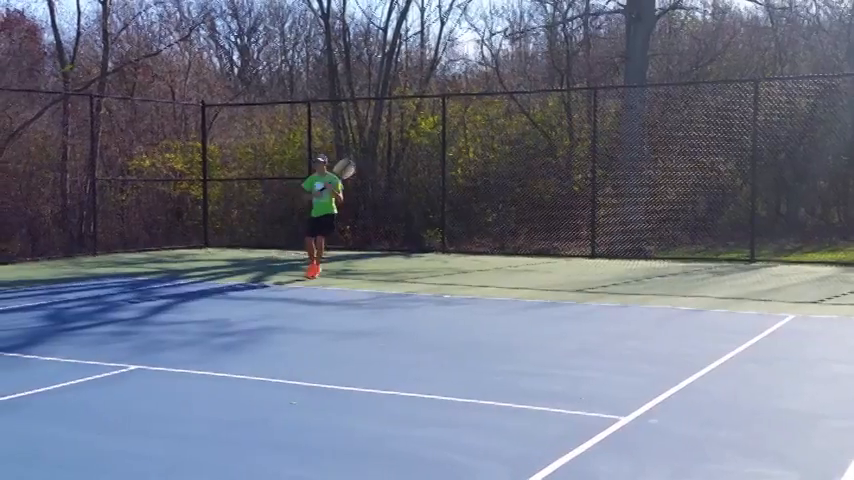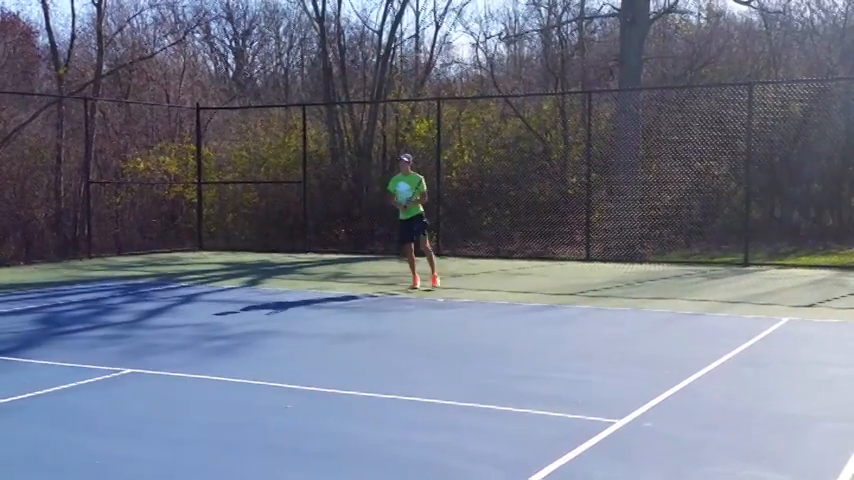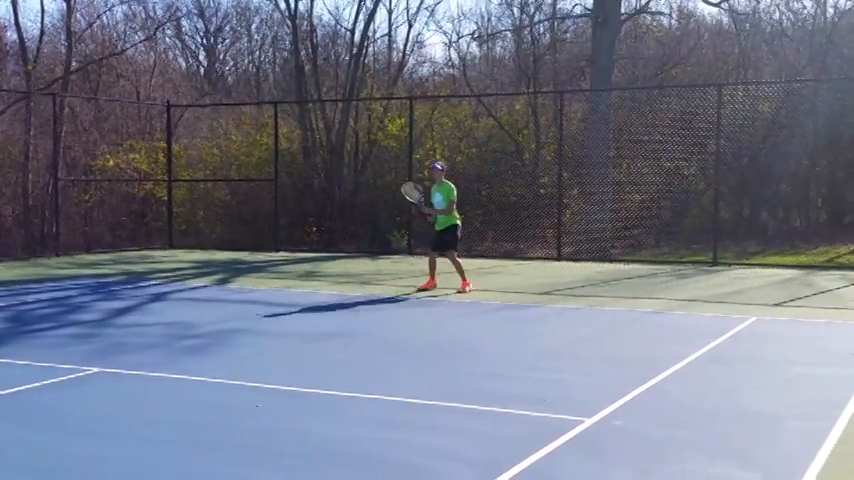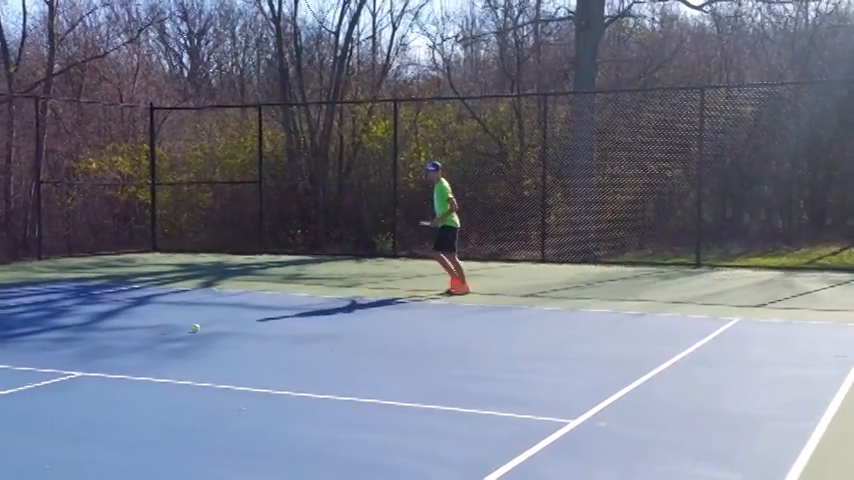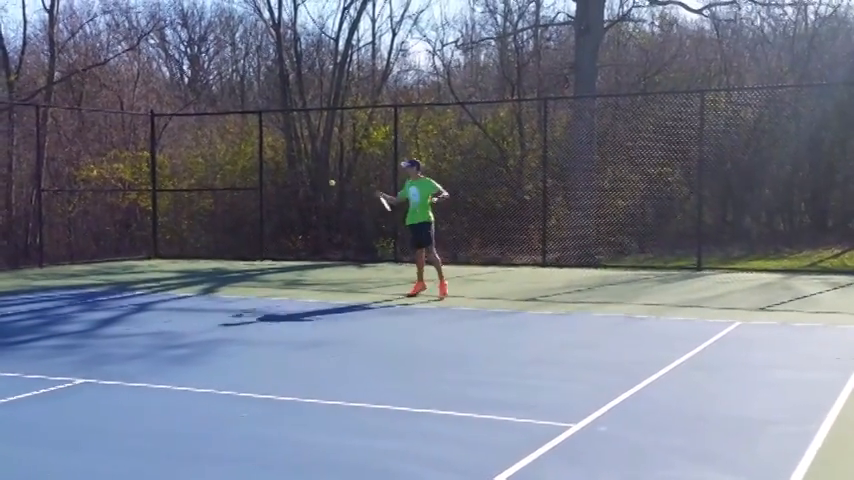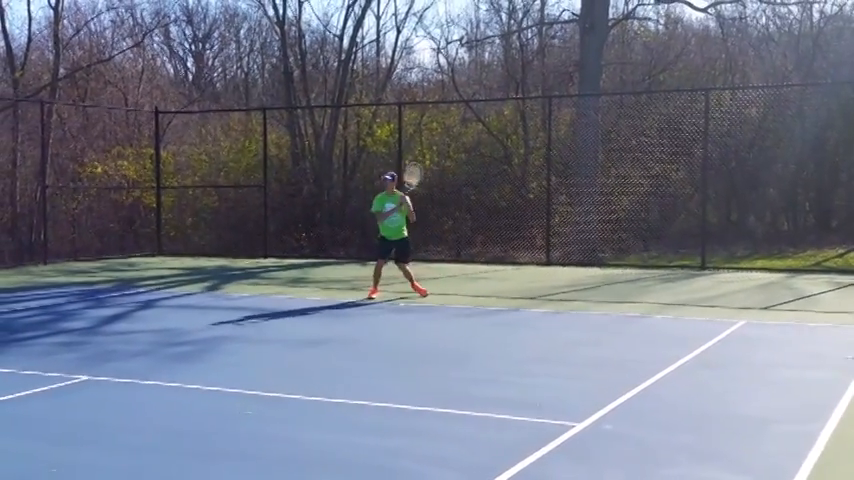
dt=0.7s
person 1, frame 1
left shoulder: (333, 179)
right shoulder: (311, 178)
left elbow: (340, 199)
left wrist: (332, 190)
right wrist: (313, 194)
left hip: (328, 213)
right hip: (315, 214)
left knee: (319, 240)
right knee: (308, 240)
left ankle: (317, 266)
right ankle: (312, 265)
person 1, frame 2
left shoulder: (418, 179)
right shoulder: (395, 179)
left elbow: (424, 198)
right elbow: (392, 199)
left wrist: (412, 203)
right wrist: (397, 205)
left hip: (417, 214)
right hip: (404, 217)
left knee: (425, 245)
right knee: (408, 248)
left ankle: (434, 275)
right ankle: (415, 277)
person 1, frame 3
left shoulder: (450, 188)
right shoulder: (434, 188)
left elbow: (450, 210)
left wrist: (432, 211)
right wrist: (430, 214)
left hip: (452, 225)
right hip: (439, 226)
left knee: (451, 255)
right knee: (432, 254)
left ankle: (465, 282)
right ankle: (432, 281)
person 1, frame 4
left shoulder: (442, 186)
right shoulder: (438, 186)
left elbow: (455, 207)
left wrist: (439, 220)
right wrist: (438, 220)
left hip: (448, 225)
right hip: (444, 225)
left knee: (449, 255)
right knee: (440, 255)
left ankle: (463, 285)
right ankle: (456, 279)
person 1, frame 5
left shoulder: (427, 182)
right shoulder: (408, 184)
left elbow: (445, 194)
right elbow: (397, 200)
left wrist: (438, 198)
right wrist: (384, 196)
left hip: (425, 221)
right hip: (413, 222)
left knee: (430, 252)
right knee: (419, 254)
left ankle: (442, 281)
right ankle: (420, 283)
person 1, frame 6
left shoulder: (403, 198)
right shoulder: (379, 199)
left elbow: (413, 219)
right elbow: (378, 218)
left wrist: (408, 205)
right wrist: (394, 209)
left hip: (401, 237)
right hip: (385, 237)
left knee: (402, 265)
right knee: (380, 262)
left ankle: (414, 285)
right ankle: (374, 289)
